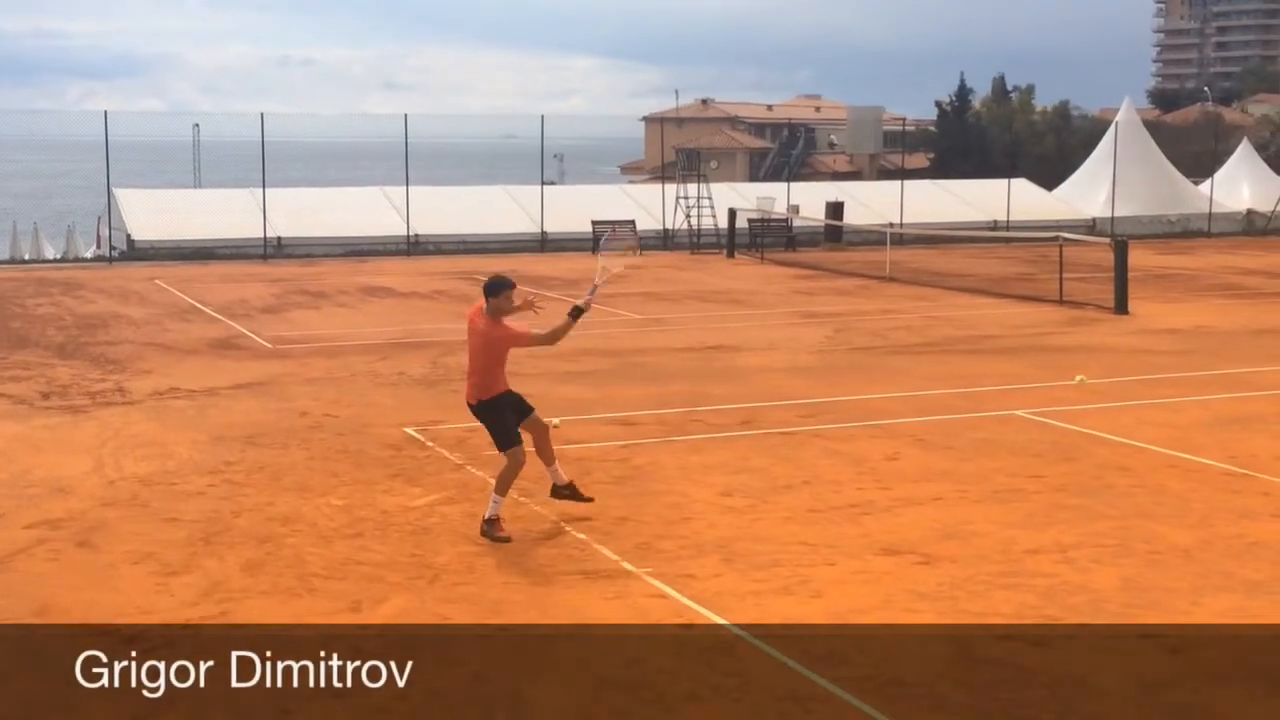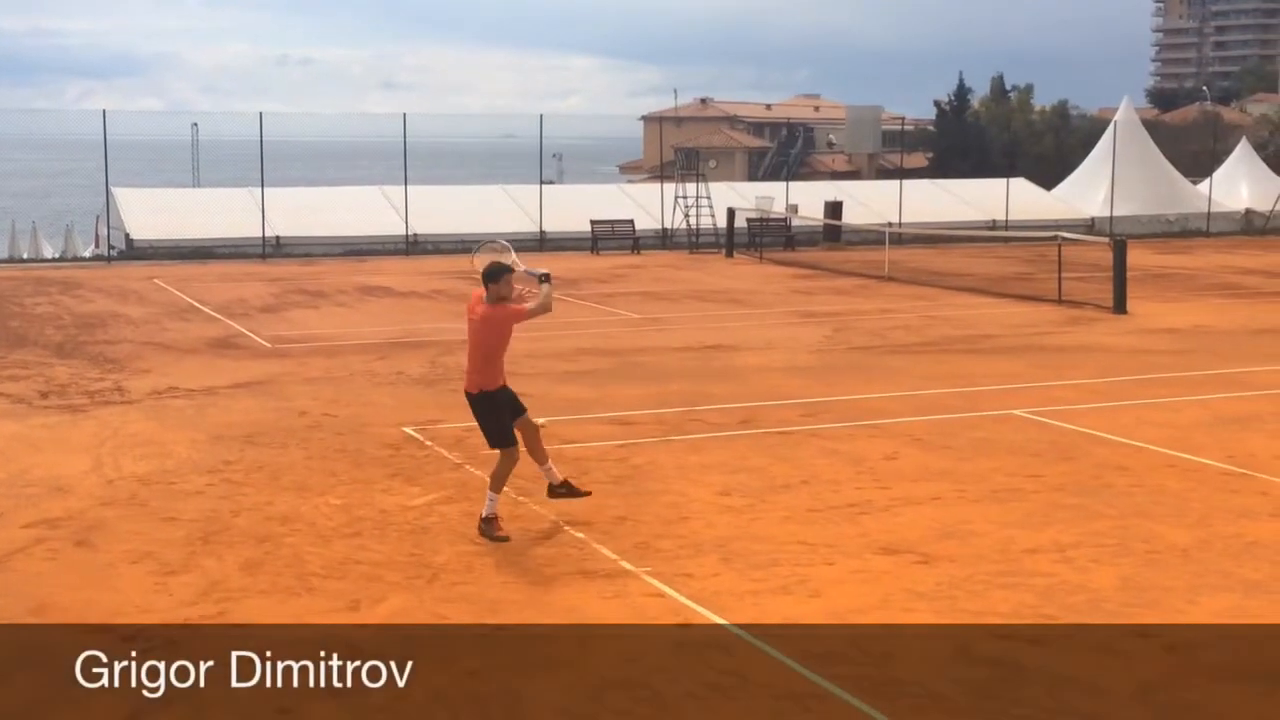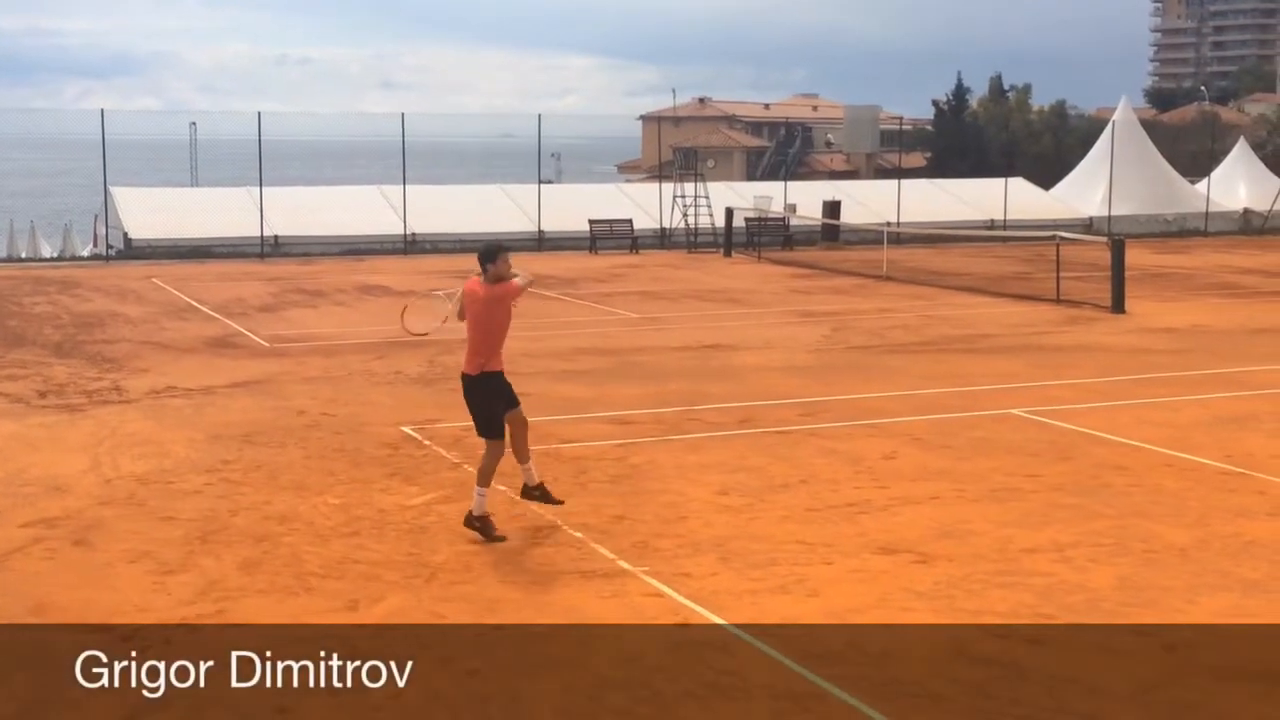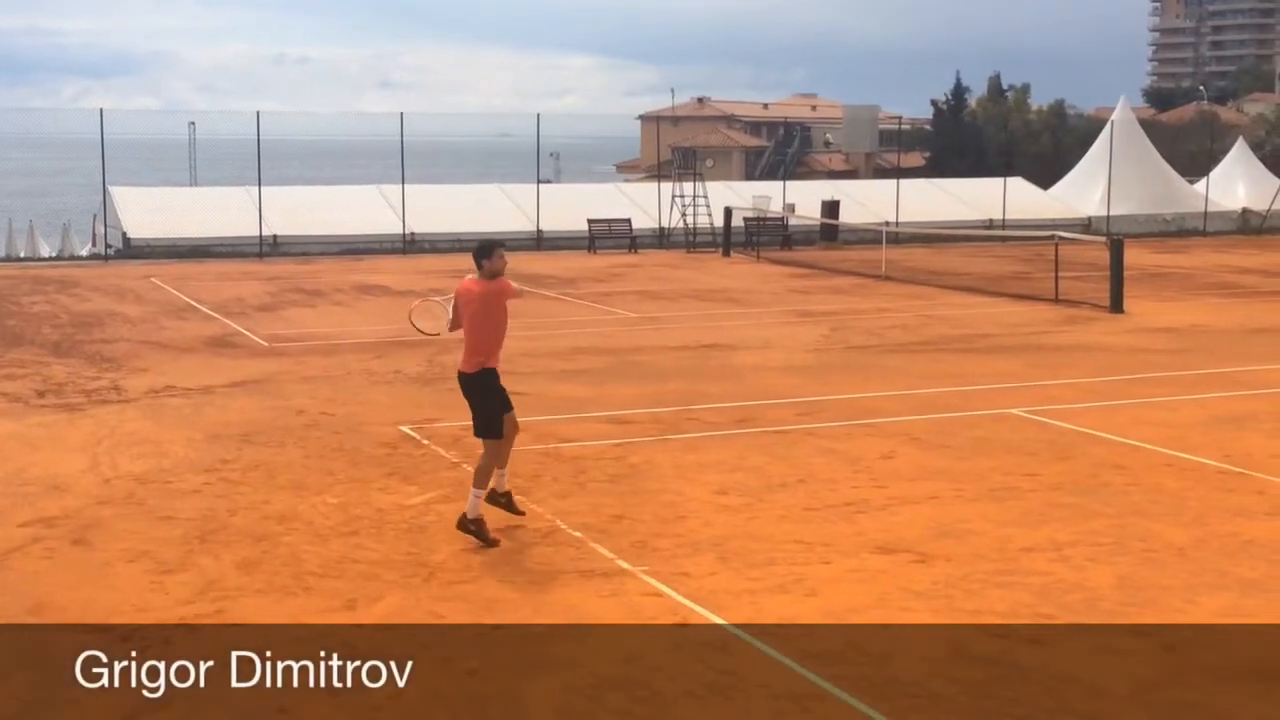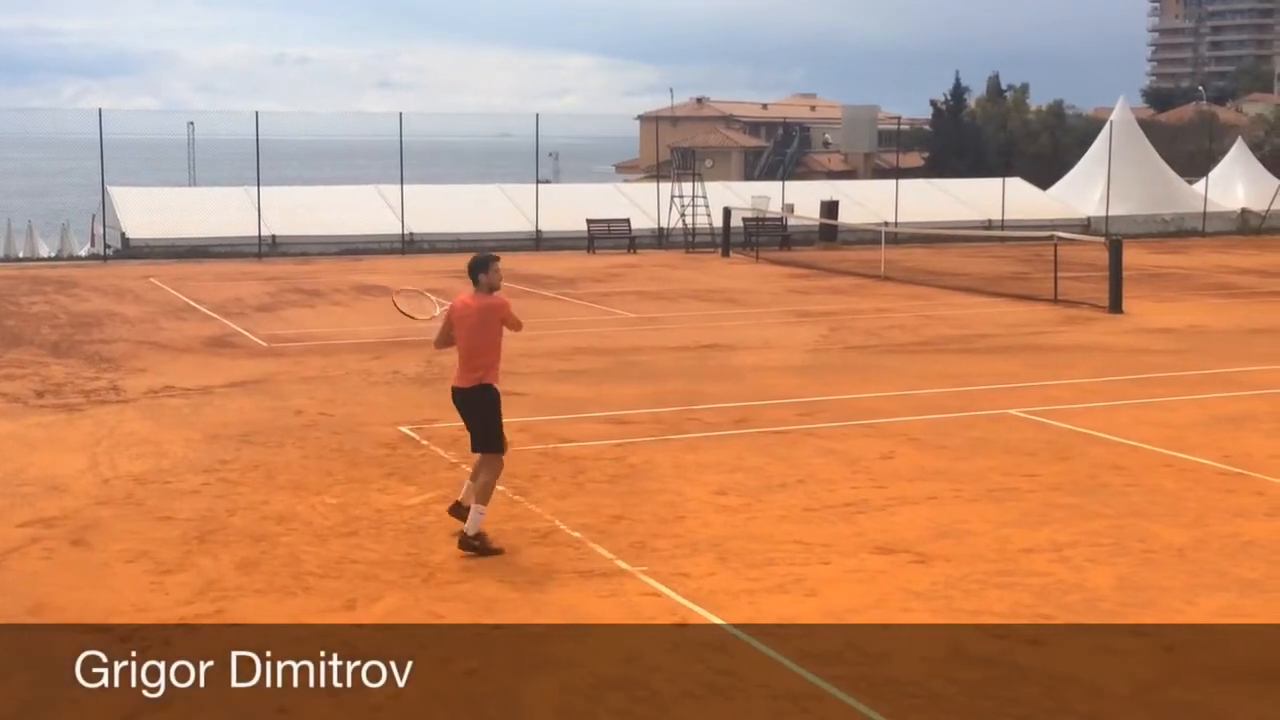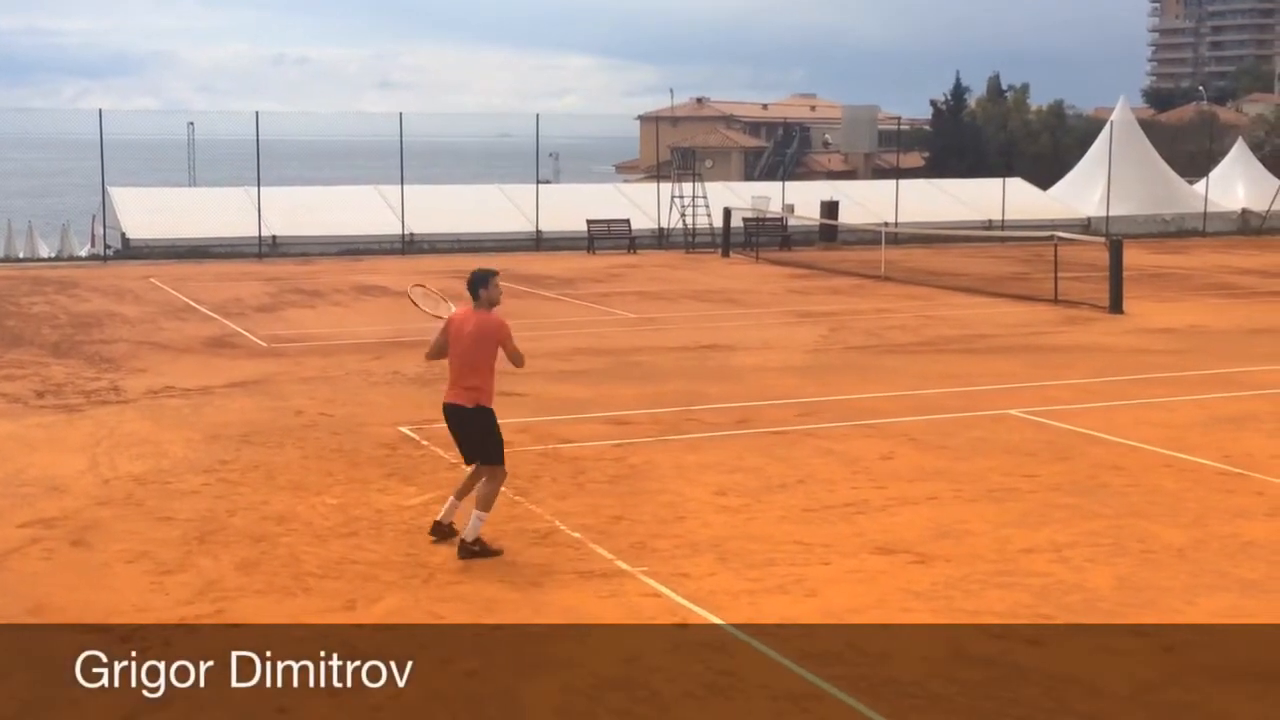
dt=0.1s
person 1, frame 1
left shoulder: (479, 309)
right shoulder: (500, 333)
right elbow: (549, 339)
left wrist: (514, 307)
right wrist: (575, 314)
left hip: (497, 392)
right hip: (485, 401)
left knee: (540, 428)
right knee: (517, 457)
left ankle: (561, 485)
right ankle: (490, 520)
person 1, frame 2
left shoulder: (477, 298)
right shoulder: (502, 316)
right elbow: (544, 305)
left wrist: (512, 298)
right wrist: (545, 281)
left hip: (493, 384)
right hip: (483, 392)
left knee: (530, 429)
right knee: (510, 454)
left ankle: (556, 483)
right ankle: (488, 518)
person 1, frame 3
left shoulder: (472, 285)
right shoulder: (500, 293)
left elbow: (461, 315)
right elbow: (524, 282)
right wrist: (509, 277)
left hip: (487, 372)
right hip: (480, 379)
left knee: (520, 423)
right knee: (496, 447)
left ankle: (533, 485)
right ankle: (477, 514)
person 1, frame 4
left shoulder: (465, 287)
right shoulder: (497, 288)
left elbow: (453, 326)
right elbow: (517, 291)
left hip: (478, 371)
right hip: (480, 374)
left knee: (509, 427)
right knee: (493, 448)
left ankle: (499, 491)
right ankle: (471, 517)
person 1, frame 5
left shoulder: (458, 304)
right shoulder: (497, 304)
left elbow: (439, 342)
right elbow: (517, 325)
left hip: (462, 389)
right hip: (481, 391)
left knee: (492, 453)
right knee: (494, 462)
left ankle: (463, 503)
right ankle: (471, 534)
person 1, frame 6
left shoulder: (455, 318)
right shoulder: (496, 324)
left elbow: (431, 354)
right elbow: (519, 362)
left hip: (452, 406)
right hip: (474, 408)
left knee: (485, 467)
right knee: (497, 474)
left ankle: (443, 522)
right ankle: (470, 541)
